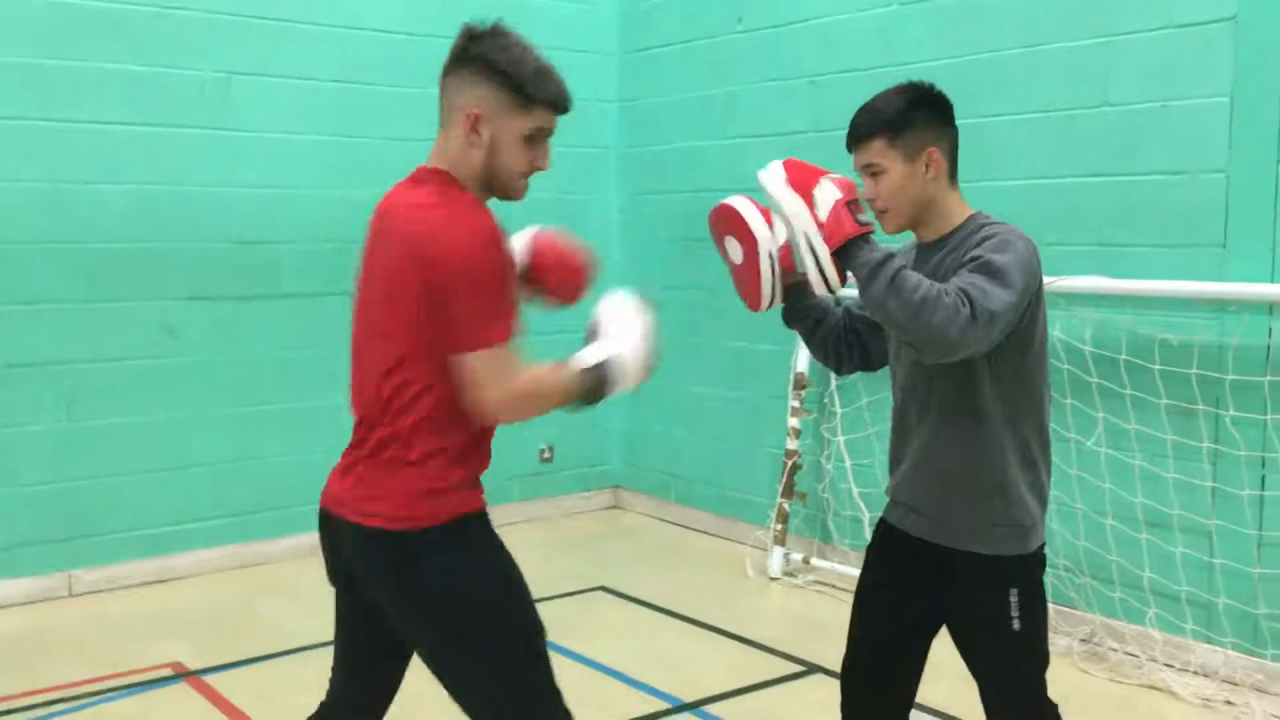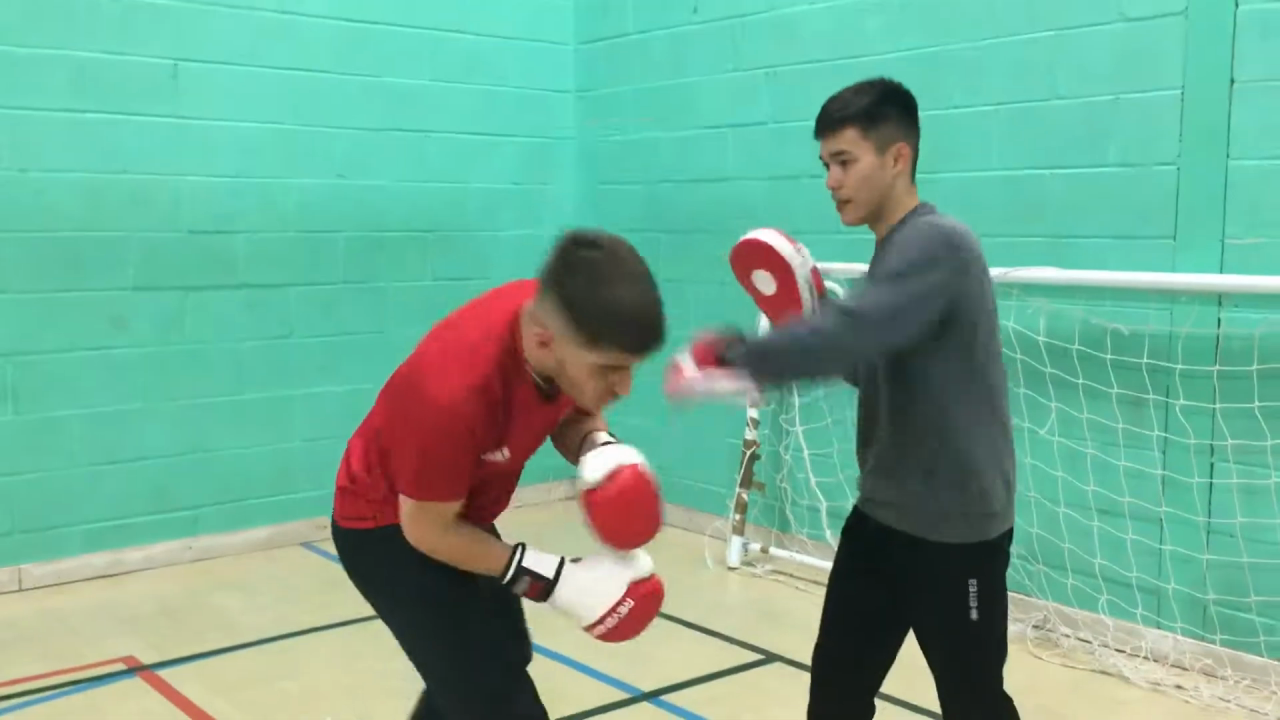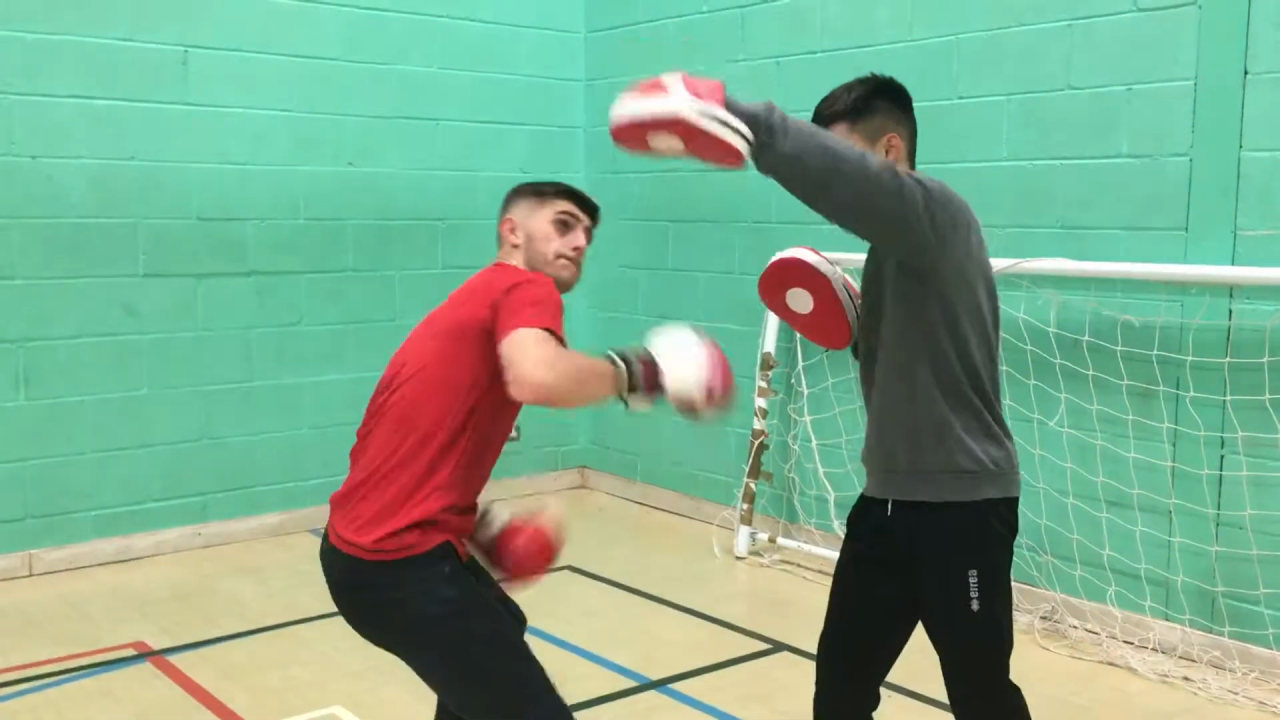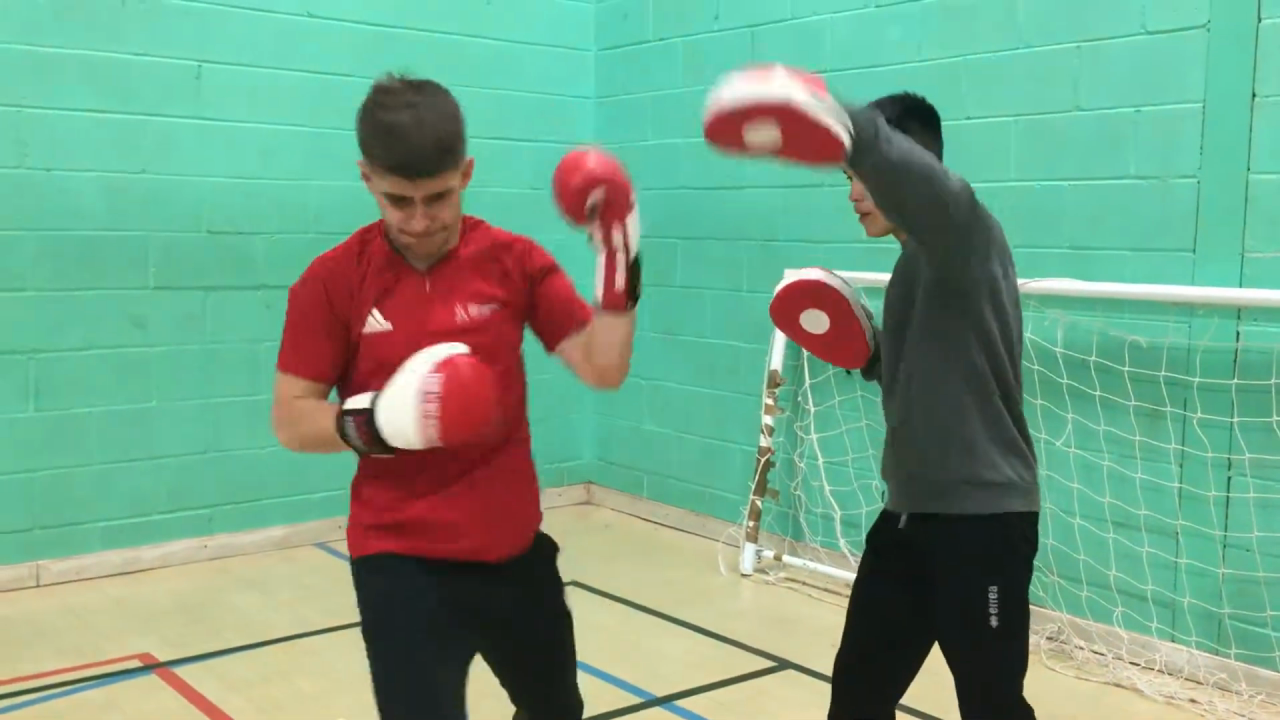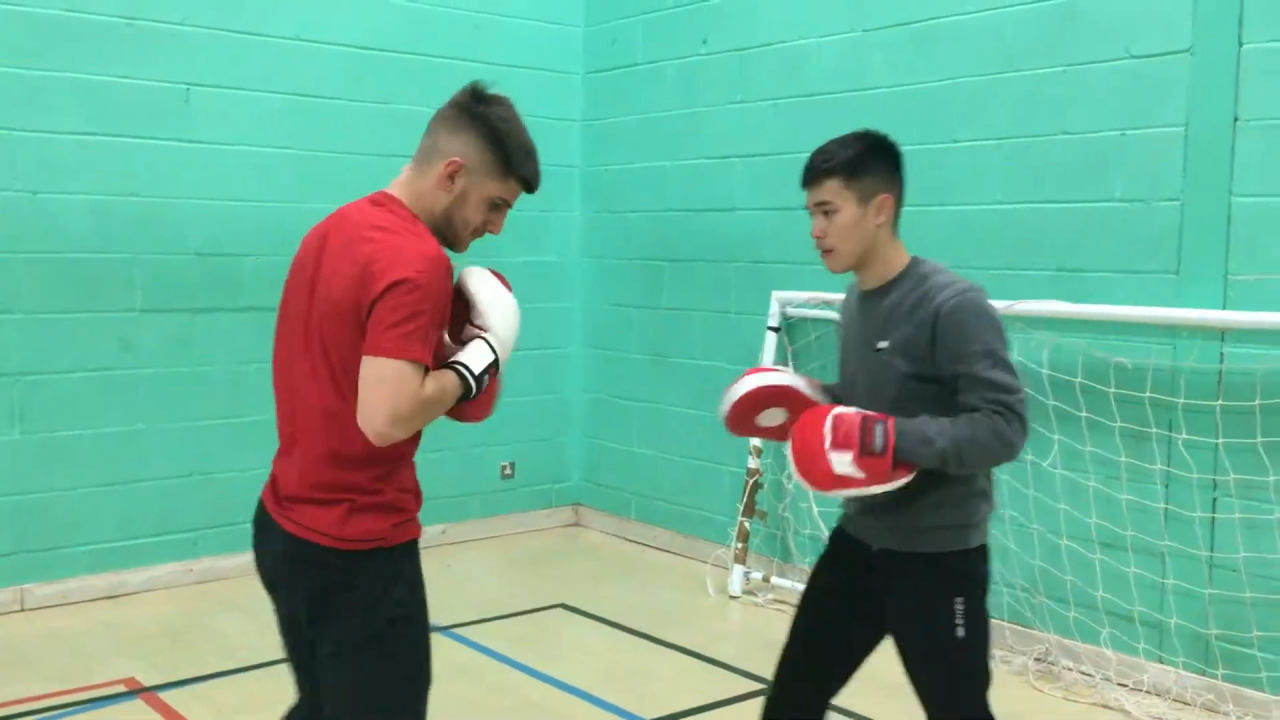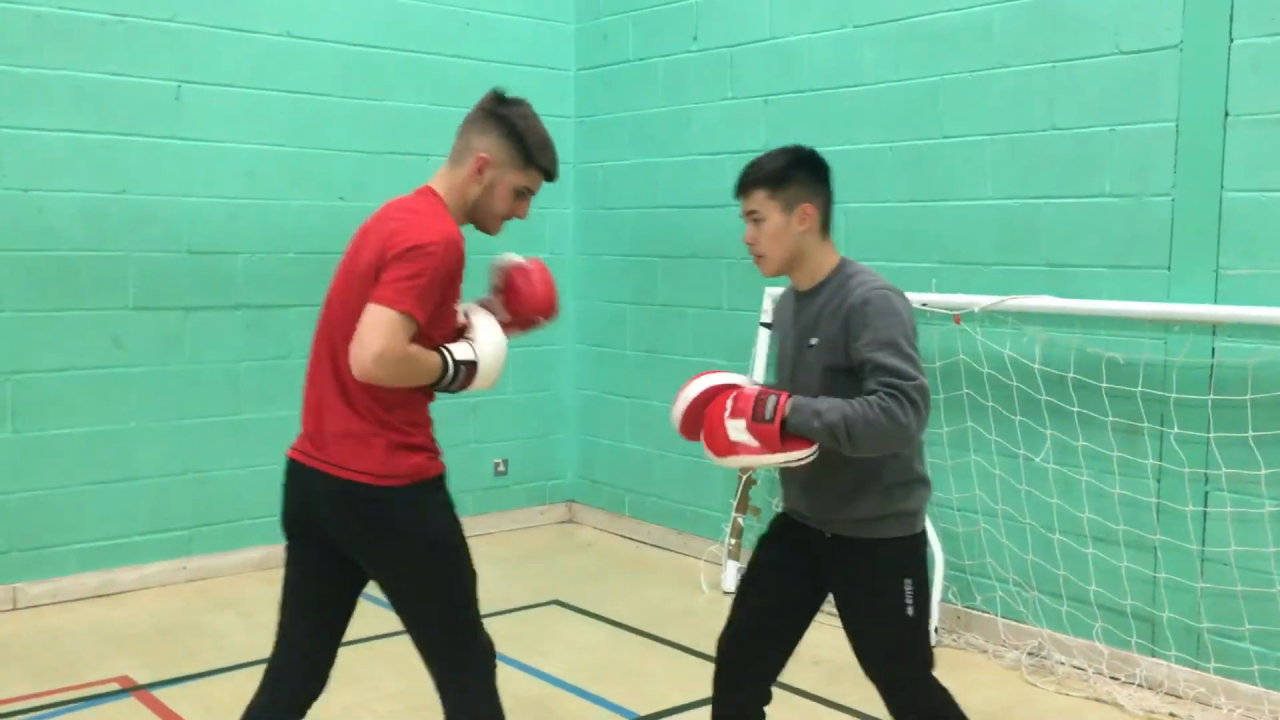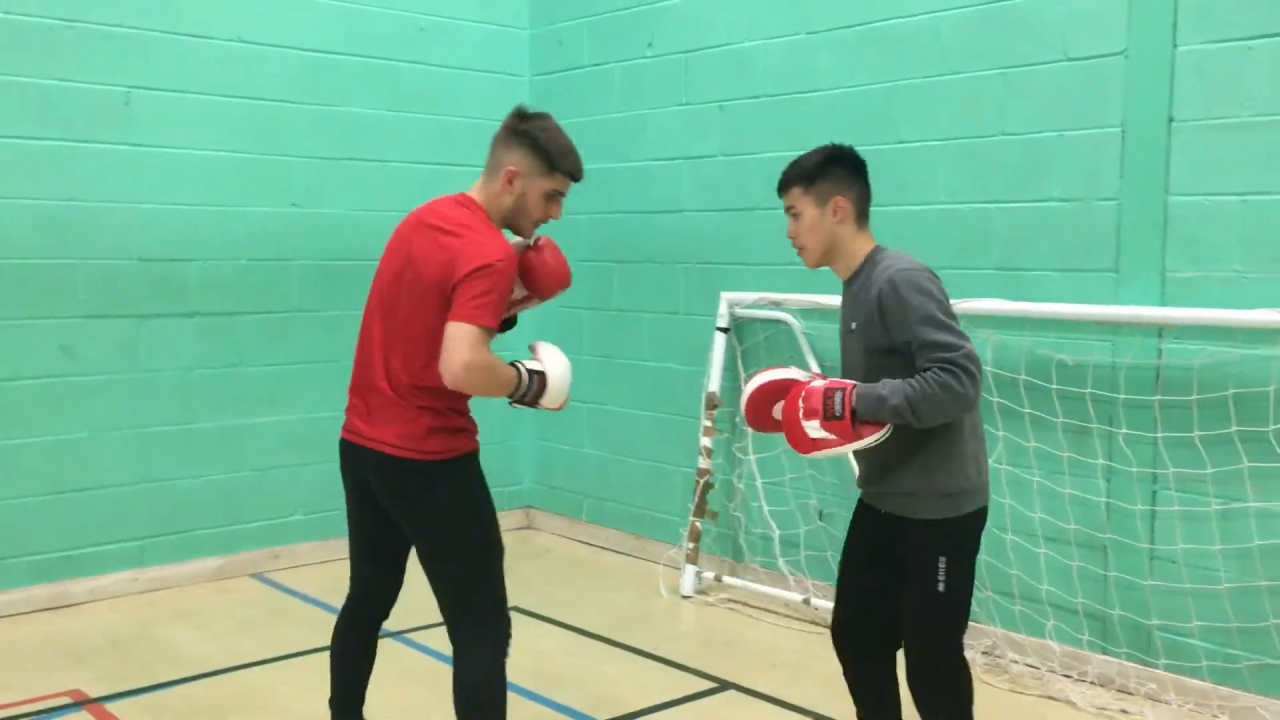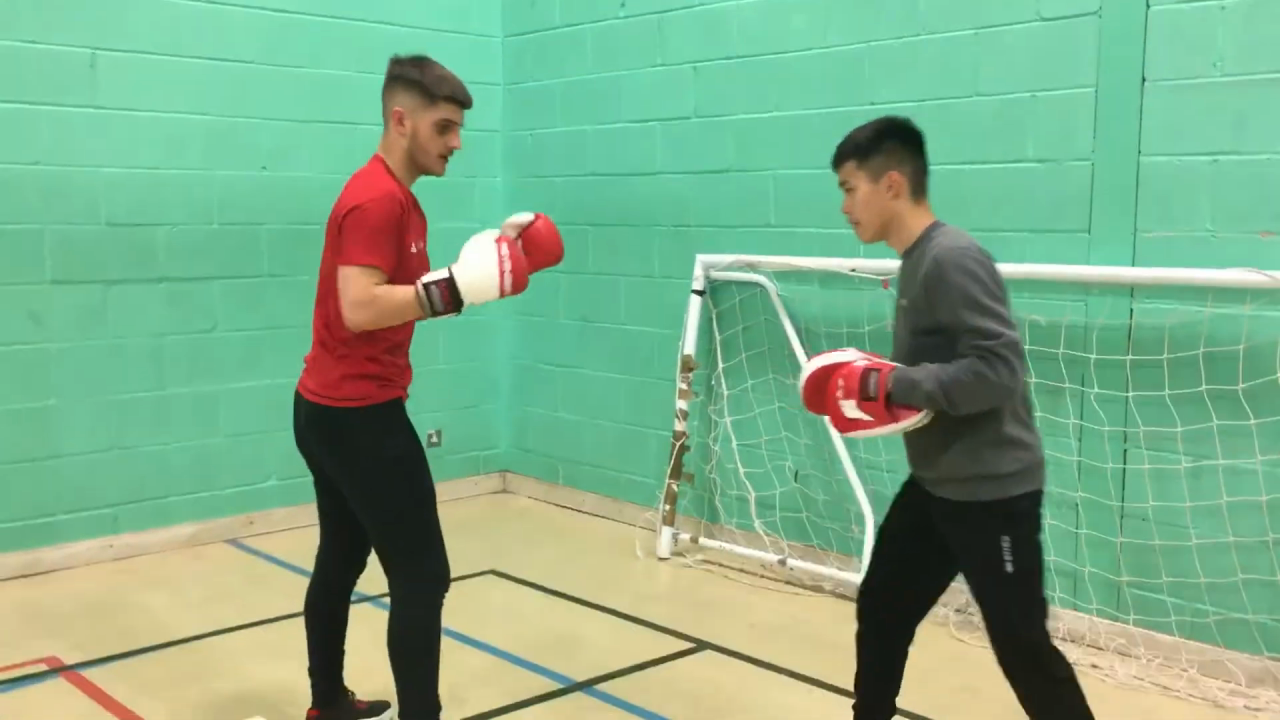
dt=0.5s
person 1, frame 1
left shoulder: (407, 204)
right shoulder: (457, 229)
right elbow: (503, 395)
left wrist: (509, 267)
right wrist: (600, 367)
left hip: (354, 517)
right hip: (422, 525)
person 1, frame 2
left shoulder: (584, 346)
right shoulder: (454, 391)
left elbow: (577, 421)
right elbow: (427, 529)
left wrist: (605, 457)
right wrist: (553, 578)
left hip: (463, 525)
right hip: (383, 526)
person 1, frame 3
left shoulder: (475, 307)
right shoulder: (523, 289)
right elbow: (534, 378)
left wrist: (474, 528)
right wrist: (648, 370)
right hip: (393, 554)
left knee: (499, 635)
person 1, frame 4
left shoulder: (513, 262)
right shoulder: (329, 282)
left elbow: (603, 369)
right elbow: (292, 423)
left wrist: (620, 253)
right wrist: (375, 421)
left hip: (513, 552)
right hip: (400, 562)
person 1, frame 5
left shoulder: (331, 232)
right shoulder: (417, 262)
right elbow: (388, 419)
left wrist: (439, 366)
right wrist: (474, 361)
left hip: (283, 528)
right hip: (355, 550)
person 1, frame 6
left shoulder: (394, 219)
right shoulder: (434, 240)
right elbow: (373, 359)
left wrist: (486, 319)
right wrist: (461, 366)
left hip: (312, 477)
right hip: (388, 490)
right knee: (467, 667)
person 1, frame 7
left shoulder: (421, 221)
right shoulder: (488, 254)
right elbow: (457, 369)
right wrist: (533, 379)
left hip: (364, 448)
right hip: (429, 462)
left knee: (370, 593)
right knee: (482, 630)
person 1, frame 8
left shoulder: (392, 195)
right shoulder: (377, 197)
left elbow: (401, 295)
right elbow: (361, 308)
left wrist: (488, 260)
right wrist: (455, 285)
left hip: (328, 408)
right hip: (360, 412)
left knee: (340, 558)
right knee: (421, 578)
person 2, frame 1
left shoulder: (1004, 251)
right shoulder: (907, 262)
left elbow: (951, 331)
right elbow: (849, 349)
left wrist: (855, 249)
right wrist: (792, 291)
left hip: (995, 541)
right hip: (908, 528)
person 2, frame 2
left shoulder: (937, 245)
right shoulder: (893, 254)
left elbow: (856, 332)
left wrist: (726, 354)
right wrist: (806, 309)
left hip: (956, 529)
right hip: (882, 517)
person 2, frame 3
left shoulder: (935, 213)
right shoulder: (894, 240)
left elbow: (844, 177)
left wrist: (737, 119)
right wrist: (853, 329)
left hip: (962, 504)
right hip: (889, 498)
person 2, frame 4
left shoulder: (966, 239)
right shoulder: (917, 257)
left elbow: (935, 190)
left wrist: (850, 131)
right wrist: (869, 353)
left hip: (983, 519)
right hip: (911, 514)
person 2, frame 5
left shoulder: (952, 304)
right shoulder: (856, 305)
left elbow: (1004, 423)
left wrist: (904, 441)
right wrist: (819, 405)
left hip: (939, 553)
right hip: (860, 542)
person 2, frame 6
left shoulder: (872, 301)
right shoulder: (788, 304)
left elbow: (901, 415)
left wrist: (793, 413)
right wrist: (750, 404)
left hip: (880, 535)
right hip: (803, 524)
right knee: (740, 661)
person 2, frame 7
left shoulder: (902, 281)
right shoulder: (857, 288)
left elbow: (959, 380)
left wrist: (860, 401)
right wrist: (817, 401)
left hip: (941, 509)
right hip: (885, 503)
left knee: (932, 665)
right knee: (856, 638)
person 2, frame 8
left shoulder: (953, 259)
right shoulder: (916, 263)
left elbow: (998, 370)
left wrist: (896, 385)
right wrist: (868, 385)
left hip: (995, 490)
right hip: (936, 485)
left knee: (1022, 649)
right knee: (880, 611)
